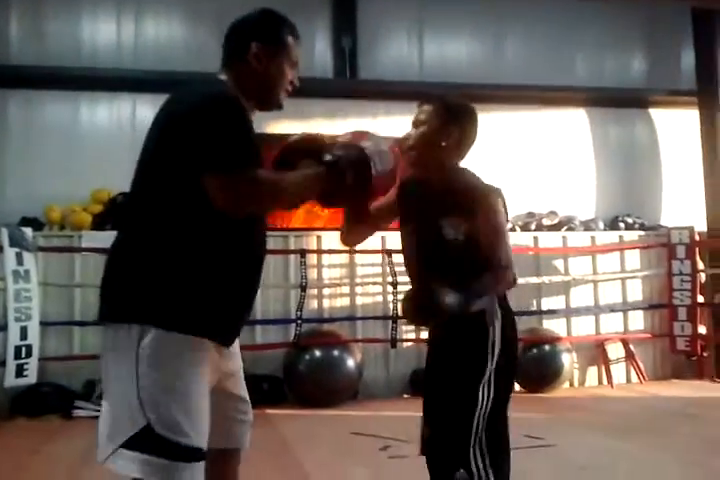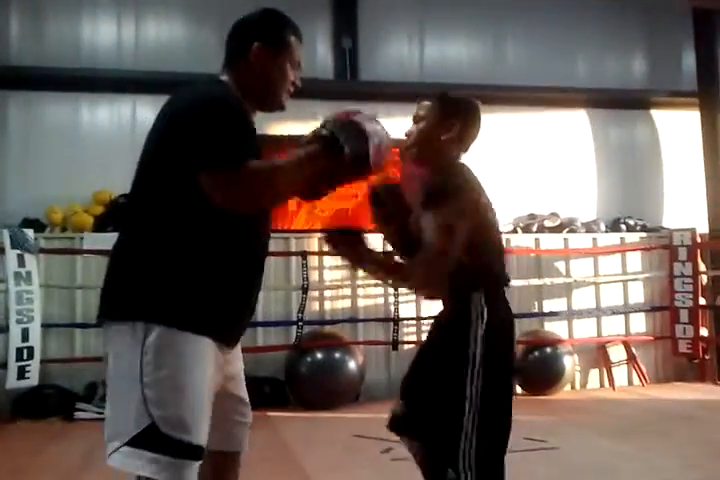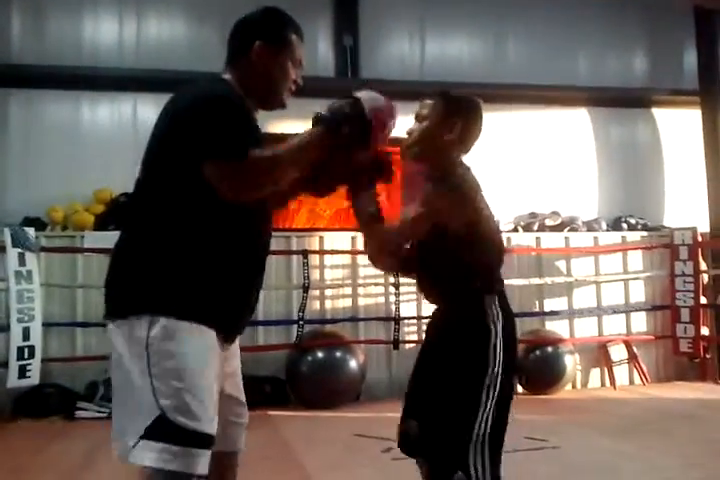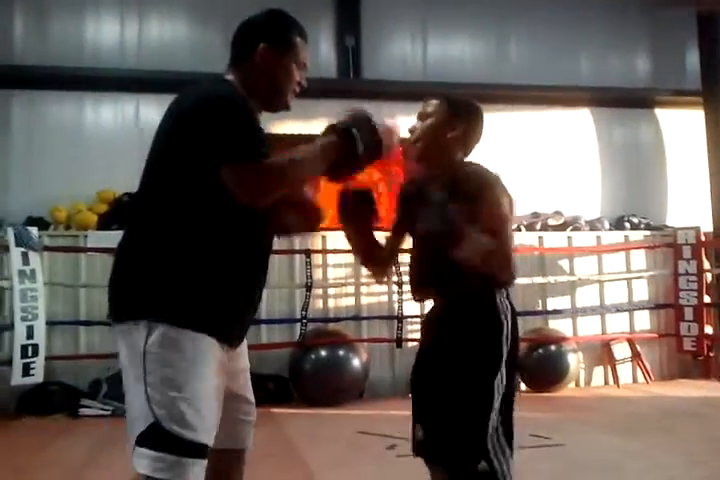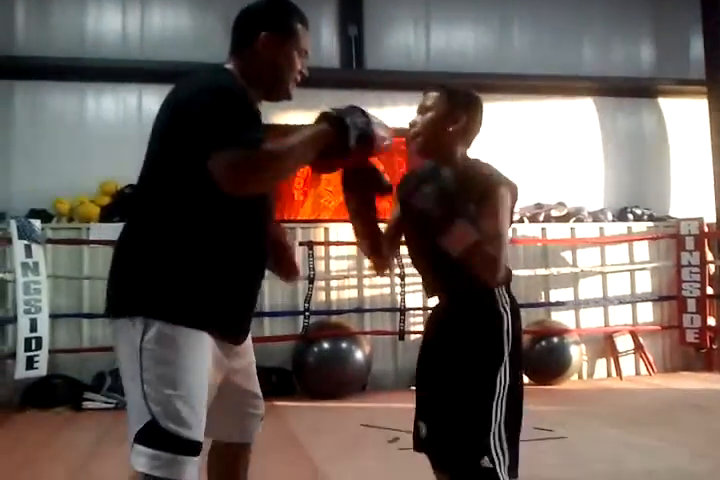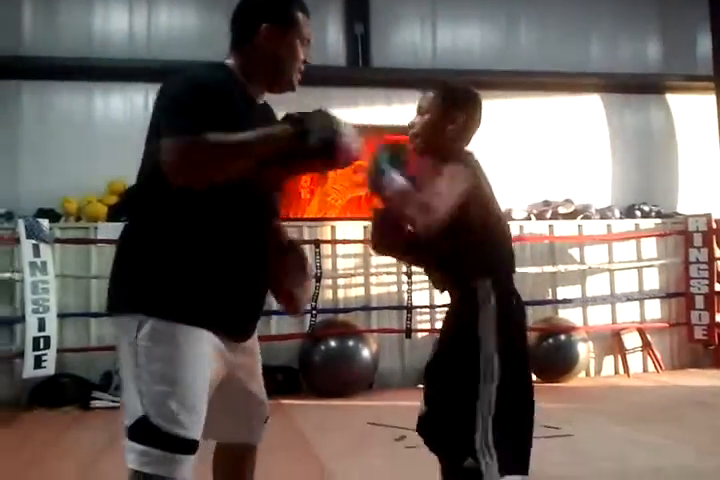
dt=0.1s
person 1, frame 1
left shoulder: (227, 118)
right shoulder: (206, 107)
left elbow: (242, 203)
right elbow: (234, 195)
left wrist: (310, 182)
right wrist: (327, 173)
left hip: (201, 316)
right hip: (159, 312)
person 1, frame 2
left shoulder: (228, 117)
right shoulder: (208, 106)
left elbow: (249, 202)
right elbow: (232, 191)
left wrist: (310, 171)
right wrist: (323, 152)
left hip: (208, 315)
right hip: (161, 310)
person 1, frame 3
left shoulder: (231, 114)
right shoulder: (211, 104)
left elbow: (256, 197)
right elbow: (239, 182)
left wrist: (308, 173)
right wrist: (327, 135)
left hip: (207, 309)
right hip: (165, 305)
person 1, frame 4
left shoulder: (236, 115)
right shoulder: (214, 105)
right elbow: (253, 185)
left wrist: (307, 191)
right wrist: (338, 144)
left hip: (216, 312)
right hip: (169, 309)
left knee: (230, 441)
person 1, frame 5
left shoulder: (237, 106)
right shoulder: (211, 94)
right elbow: (241, 175)
left wrist: (276, 246)
right wrist: (330, 132)
left hip: (217, 308)
right hip: (167, 304)
left knee: (238, 432)
person 1, frame 6
left shoulder: (265, 107)
right shoulder: (201, 90)
right elbow: (183, 165)
left wrist: (287, 261)
right wrist: (292, 135)
left hip: (232, 308)
right hip: (171, 304)
left knee: (244, 432)
person 2, frame 1
left shoulder: (478, 195)
right shoulder: (411, 188)
left elbow: (504, 273)
right elbow: (352, 234)
left wrist: (459, 301)
right wrist: (356, 207)
left hip: (482, 327)
right hip: (448, 325)
left knee: (469, 449)
right knee: (443, 444)
person 2, frame 2
left shoulder: (460, 192)
right shoulder: (431, 184)
left elbow: (429, 279)
right elbow: (418, 269)
left wrist: (356, 250)
right wrist: (395, 216)
left hip: (479, 320)
right hip: (457, 318)
right knee: (422, 431)
person 2, frame 3
left shoulder: (451, 189)
right shoulder: (436, 185)
left elbow: (385, 254)
right elbow: (396, 260)
left wrist: (364, 197)
left hip: (481, 323)
right hip: (450, 318)
right knee: (427, 443)
person 2, frame 4
left shoulder: (483, 185)
right shoulder: (416, 190)
left elbow: (502, 271)
right elbow: (380, 266)
left wrist: (453, 228)
right wrist: (356, 225)
left hip: (484, 320)
right hip: (444, 318)
right knee: (436, 446)
person 2, frame 5
left shoulder: (486, 182)
right shoulder: (414, 183)
left elbow: (493, 271)
right elbow: (381, 258)
left wrist: (445, 221)
left hip: (488, 317)
right hip: (448, 314)
right knee: (439, 442)
person 2, frame 6
left shoulder: (457, 168)
right shoulder: (435, 168)
left elbow: (421, 220)
left wrist: (386, 175)
right wrist: (388, 235)
left hip: (486, 310)
right hip: (465, 311)
left knee: (479, 448)
right knee: (446, 436)
